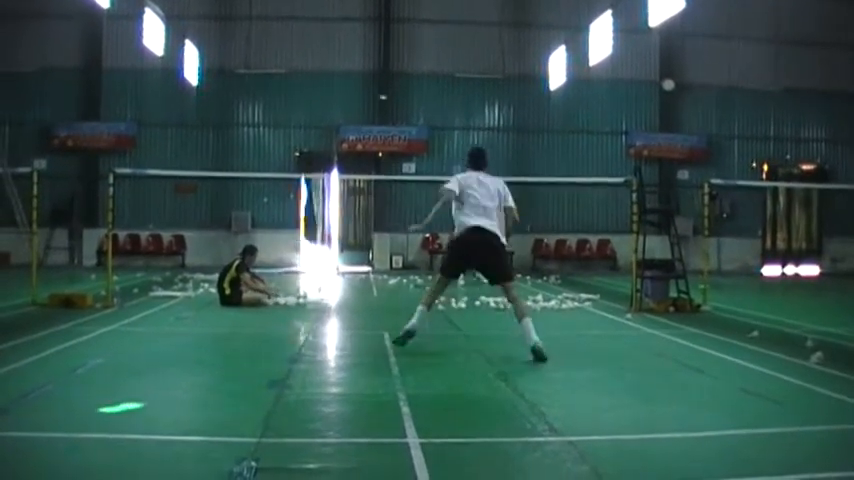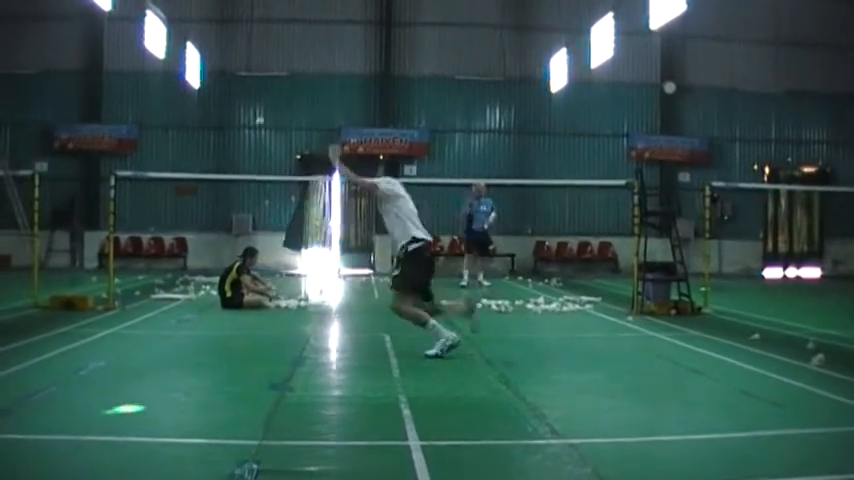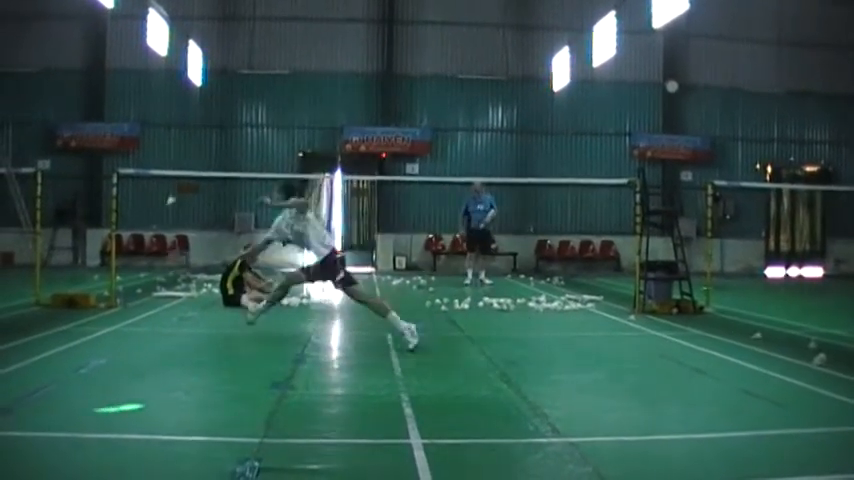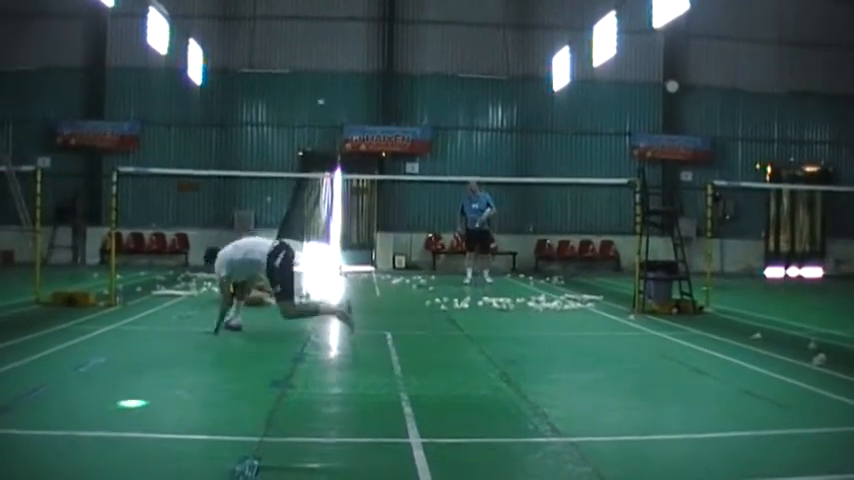
dt=0.3s
person 1, frame 1
left shoulder: (460, 179)
right shoulder: (499, 184)
left elbow: (446, 198)
right elbow: (513, 217)
left wrist: (425, 223)
right wrist: (502, 238)
left hip: (465, 236)
right hip: (492, 239)
left knee: (440, 284)
right knee: (510, 291)
left ankle: (414, 324)
right ankle: (534, 342)
person 1, frame 2
left shoulder: (388, 184)
right shoulder: (393, 191)
left elbow: (354, 179)
left wrist: (336, 159)
left hip: (413, 246)
right hip: (420, 246)
left knee: (398, 304)
right knee: (421, 307)
left ankle: (446, 336)
right ankle: (464, 307)
person 1, frame 3
left shoulder: (295, 212)
right shoulder: (280, 224)
left elbow: (305, 203)
right elbow: (259, 246)
left wrist: (278, 204)
left hip: (330, 258)
right hip: (320, 262)
left knee: (359, 294)
right knee: (289, 279)
left ankle: (405, 328)
right ankle: (257, 312)
person 1, frame 4
left shoulder: (221, 260)
right shoulder: (229, 254)
left elbow: (225, 298)
left wrist: (218, 325)
left hip: (277, 257)
left knee: (289, 312)
left ankle: (340, 312)
right ankle: (234, 318)
